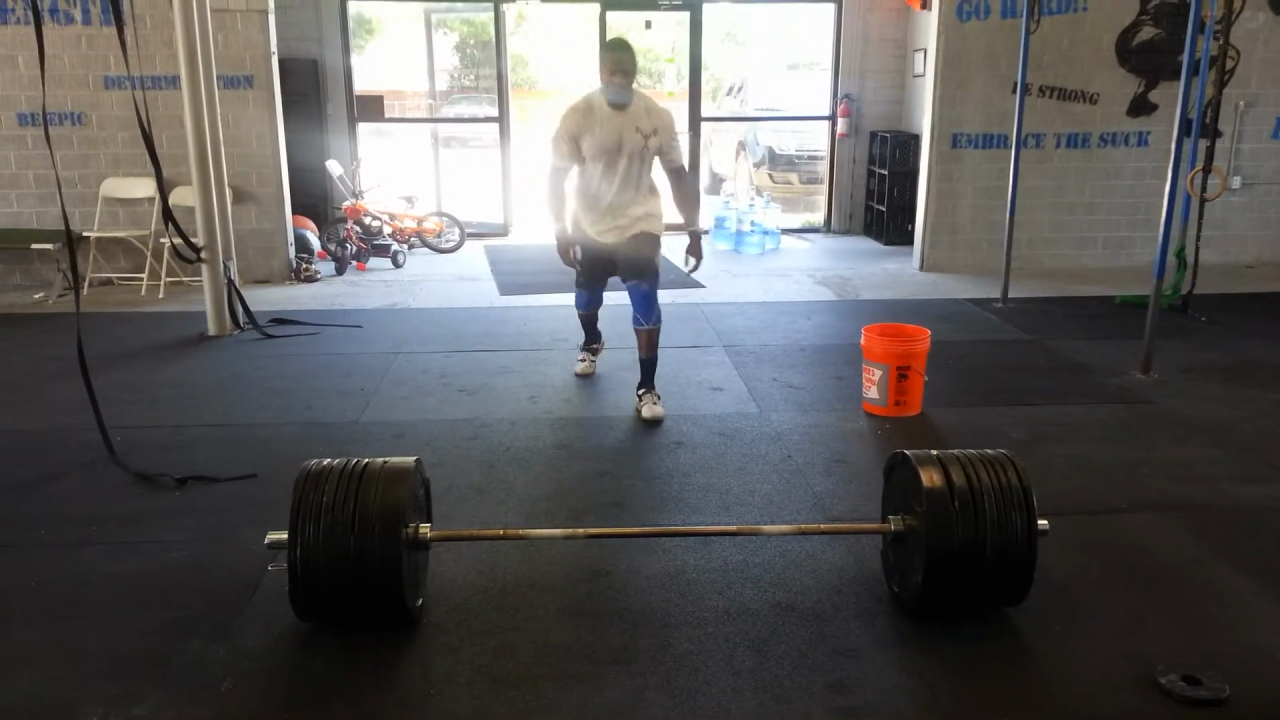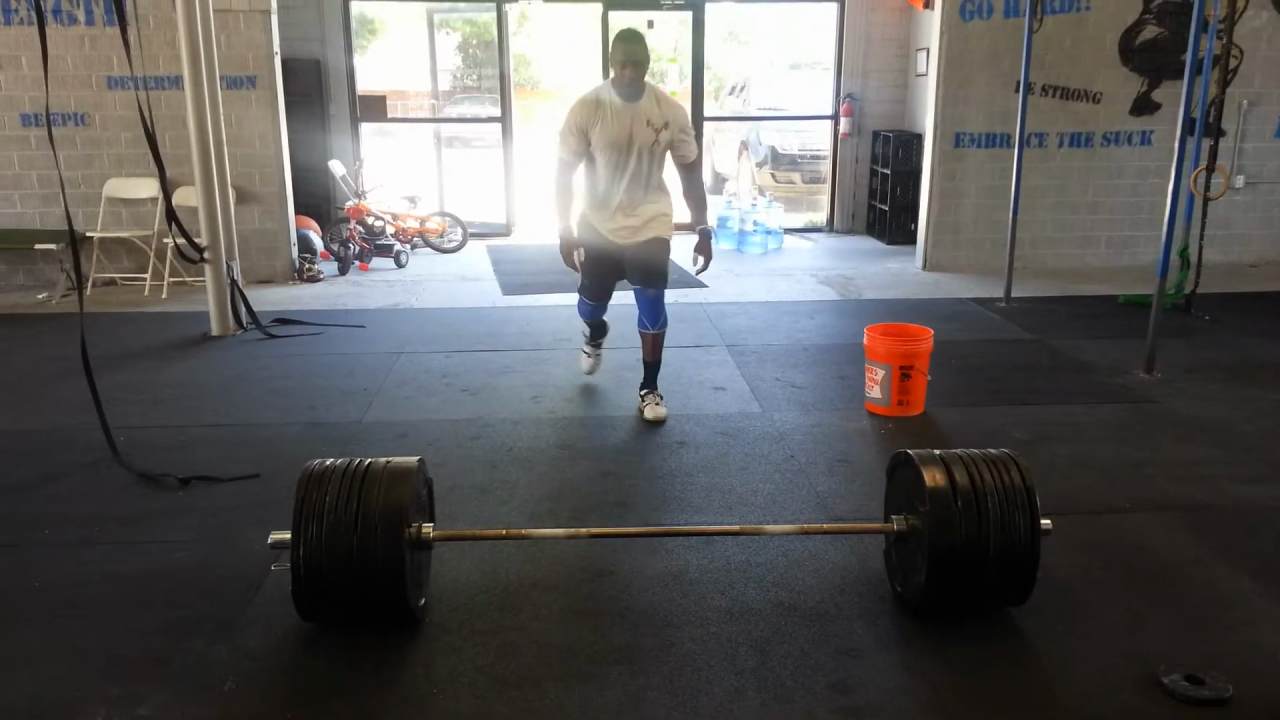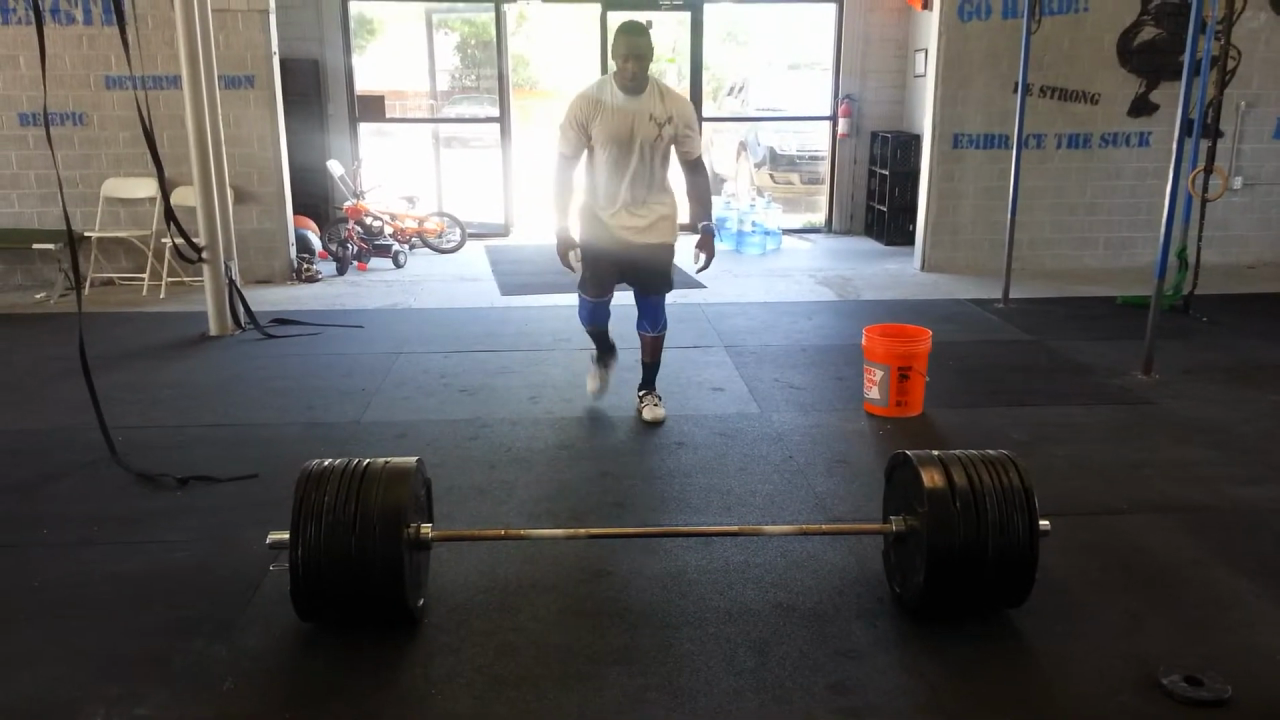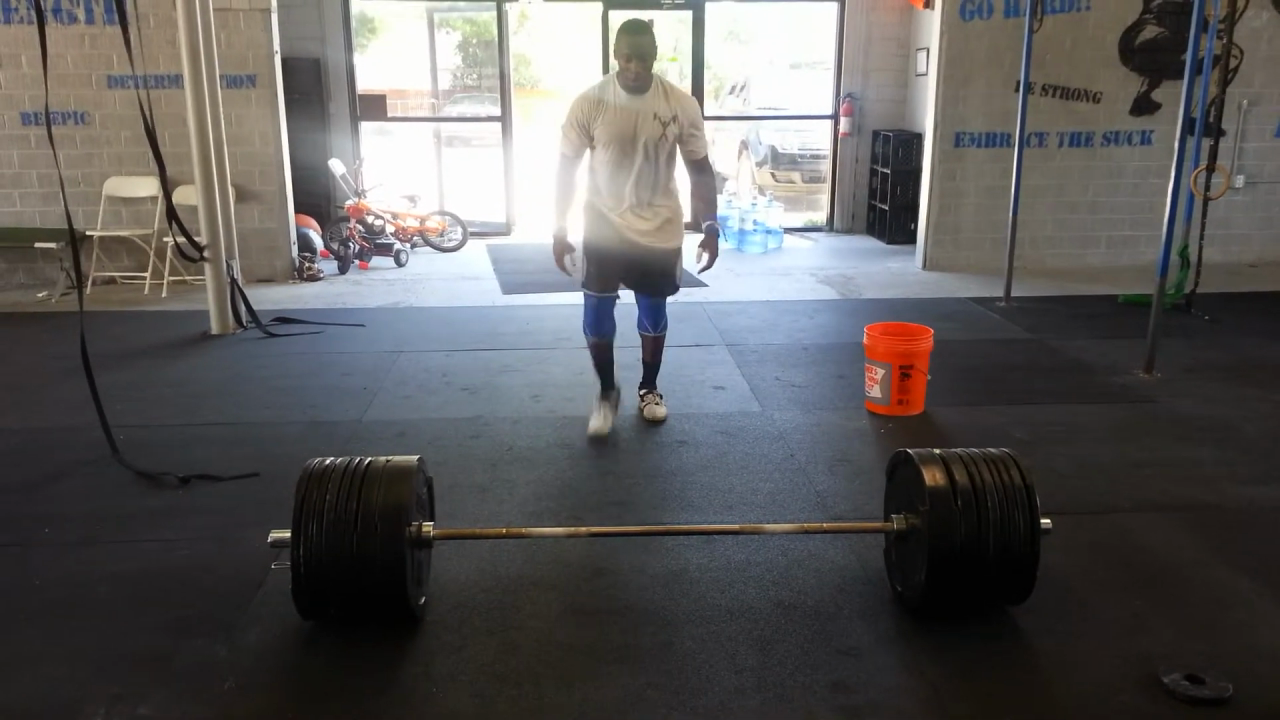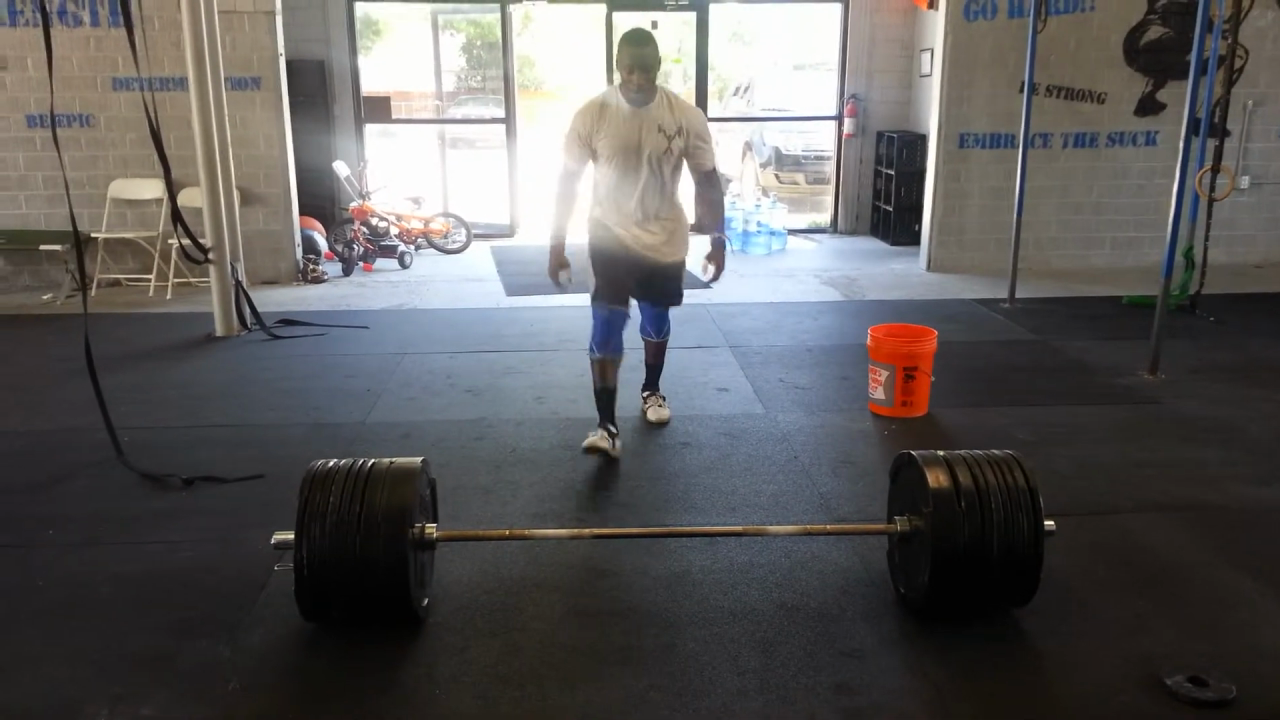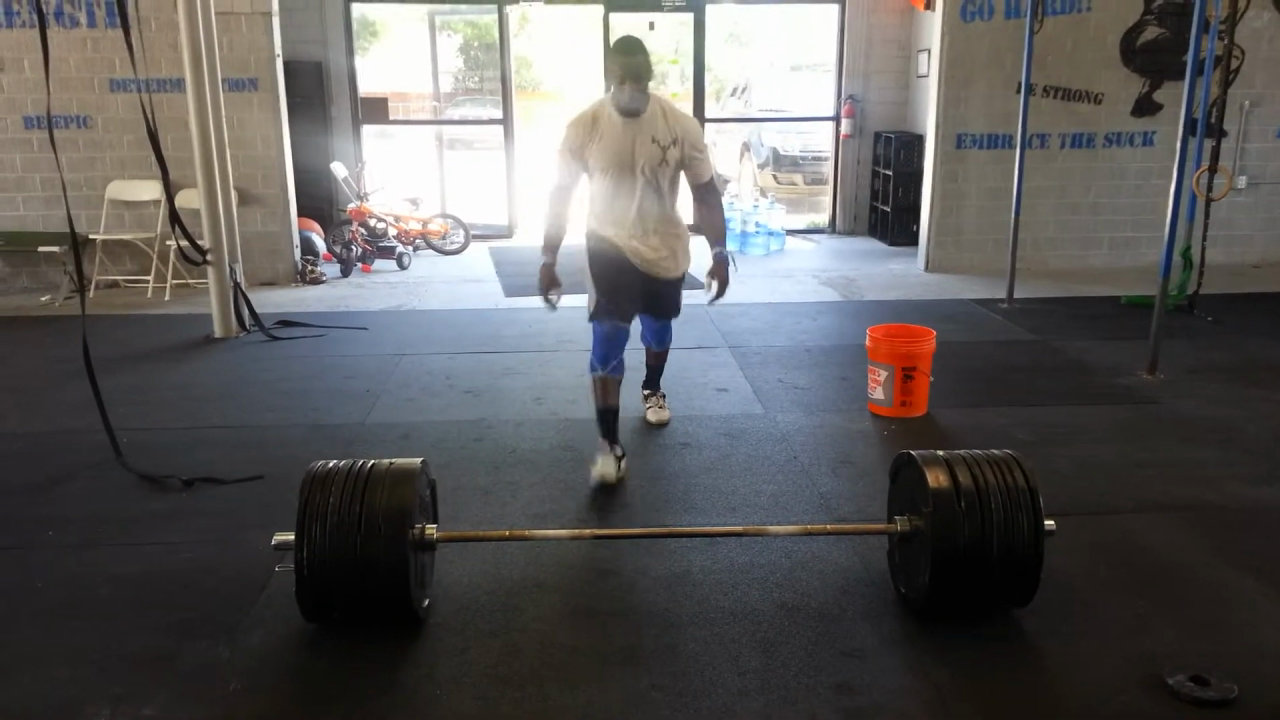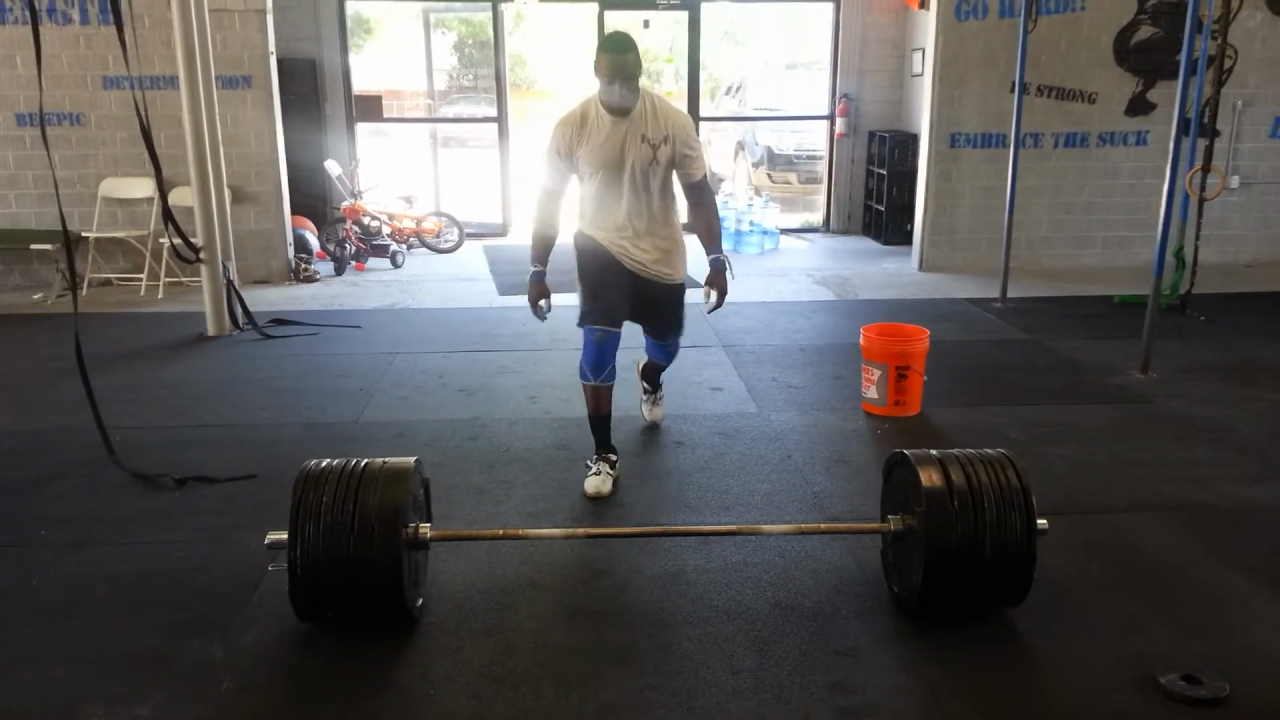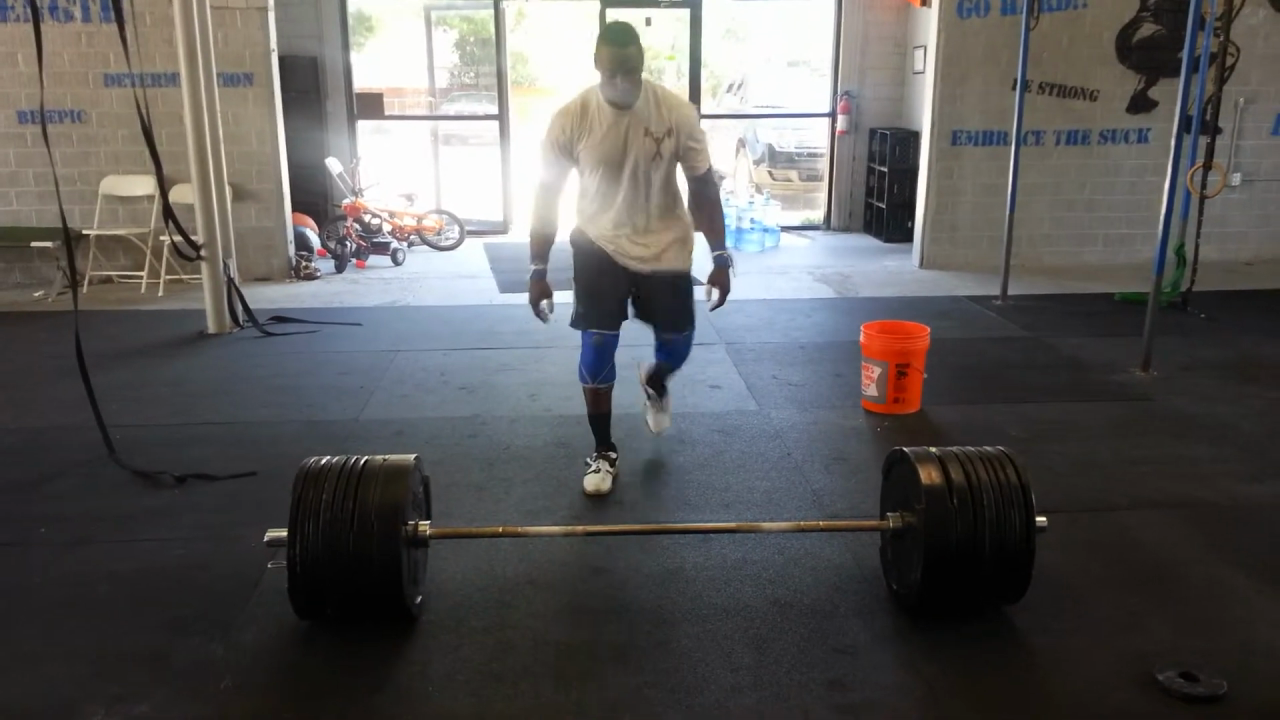
dt=0.1s
person 1, frame 1
left shoulder: (658, 117)
right shoulder: (578, 116)
left elbow: (678, 174)
right elbow: (558, 176)
left wrist: (692, 229)
right wrist: (561, 230)
left hip: (640, 220)
right hip: (590, 223)
left knee: (644, 296)
right knee: (588, 294)
left ankle: (647, 388)
right ankle: (592, 344)
person 1, frame 2
left shoulder: (671, 111)
right shoulder: (586, 109)
left elbow: (689, 172)
right elbow: (565, 172)
left wrist: (703, 230)
right wrist: (565, 228)
left hip: (650, 223)
right hip: (598, 223)
left knee: (652, 302)
right knee: (591, 303)
left ankle: (650, 389)
right ankle: (595, 336)
person 1, frame 3
left shoulder: (676, 106)
right shoulder: (587, 103)
left elbow: (694, 167)
right elbow: (565, 166)
left wrist: (705, 226)
right wrist: (562, 227)
left hip: (655, 223)
right hip: (601, 221)
left knee: (652, 307)
right knee: (592, 306)
left ankle: (648, 389)
right ankle: (604, 351)
person 1, frame 4
left shoulder: (681, 104)
right shoulder: (589, 103)
left elbow: (700, 169)
right elbow: (567, 167)
left wrist: (710, 227)
right wrist: (560, 229)
left hip: (660, 224)
right hip: (607, 220)
left knee: (653, 311)
right knee: (598, 305)
left ankle: (649, 388)
right ankle: (607, 394)
person 1, frame 5
left shoulder: (686, 116)
right shoulder: (593, 114)
left elbow: (707, 180)
right elbow: (569, 180)
left wrist: (717, 239)
right wrist: (556, 244)
left hip: (665, 234)
right hip: (611, 230)
left knee: (656, 318)
right knee: (609, 318)
left ankle: (651, 389)
right ankle: (607, 426)
person 1, frame 6
left shoulder: (681, 124)
right shoulder: (584, 126)
left elbow: (705, 192)
right elbow: (561, 194)
left wrist: (719, 253)
right wrist: (548, 261)
left hip: (665, 247)
right hip: (610, 243)
left knee: (657, 331)
right knee: (610, 334)
left ankle: (652, 389)
right ankle: (610, 445)
person 1, frame 7
left shoulder: (672, 121)
right shoulder: (573, 125)
left elbow: (699, 191)
right elbow: (550, 197)
left wrist: (716, 259)
right wrist: (537, 269)
left hip: (661, 249)
right hip: (600, 244)
left knee: (665, 343)
right knee: (600, 341)
left ankle: (649, 383)
right ankle: (604, 454)
person 1, frame 8
left shoulder: (677, 112)
right shoulder: (571, 118)
left elbow: (703, 185)
right elbow: (548, 194)
left wrist: (720, 257)
right wrist: (538, 269)
left hip: (665, 244)
right hip: (599, 244)
left knee: (677, 341)
right knee: (598, 345)
left ankle: (654, 383)
right ankle: (604, 451)
